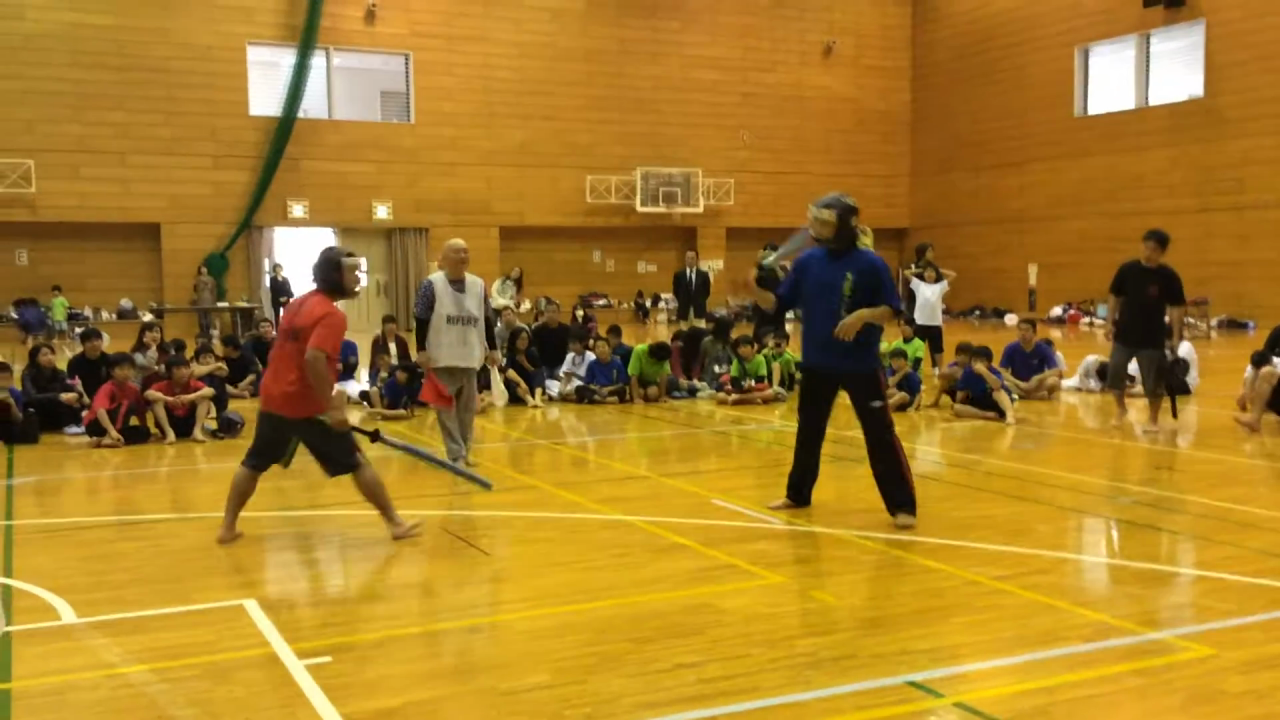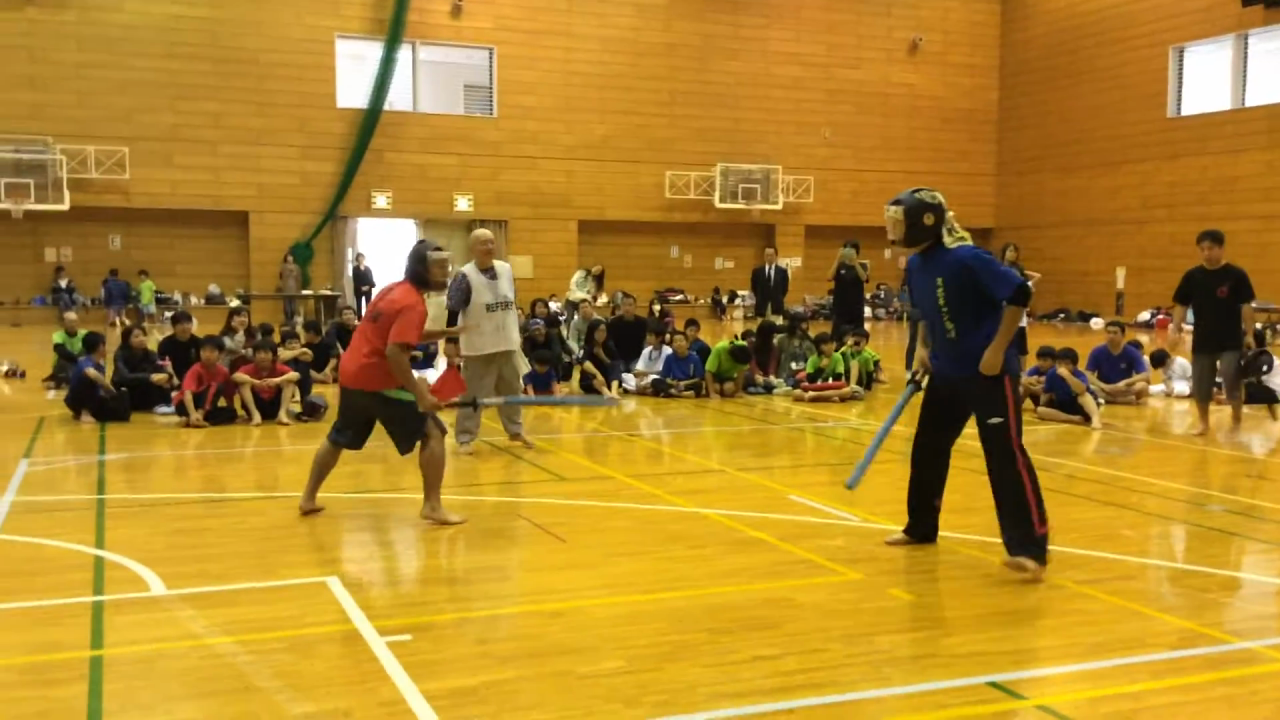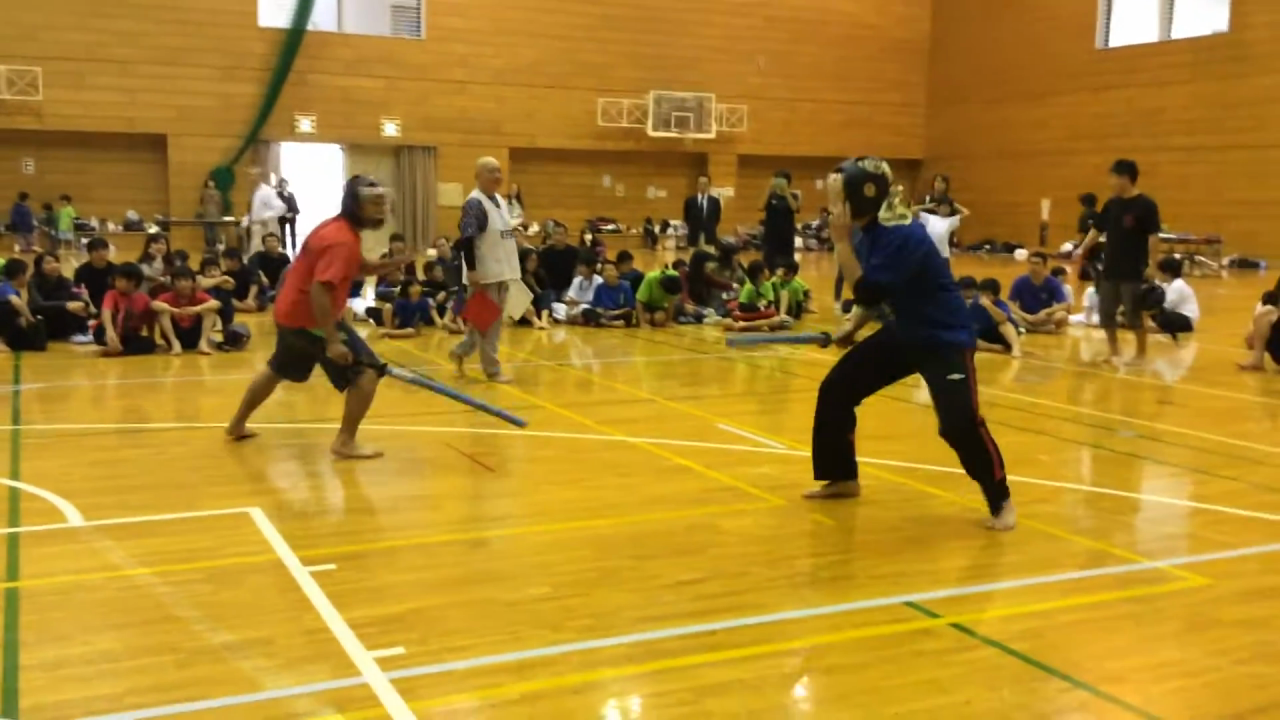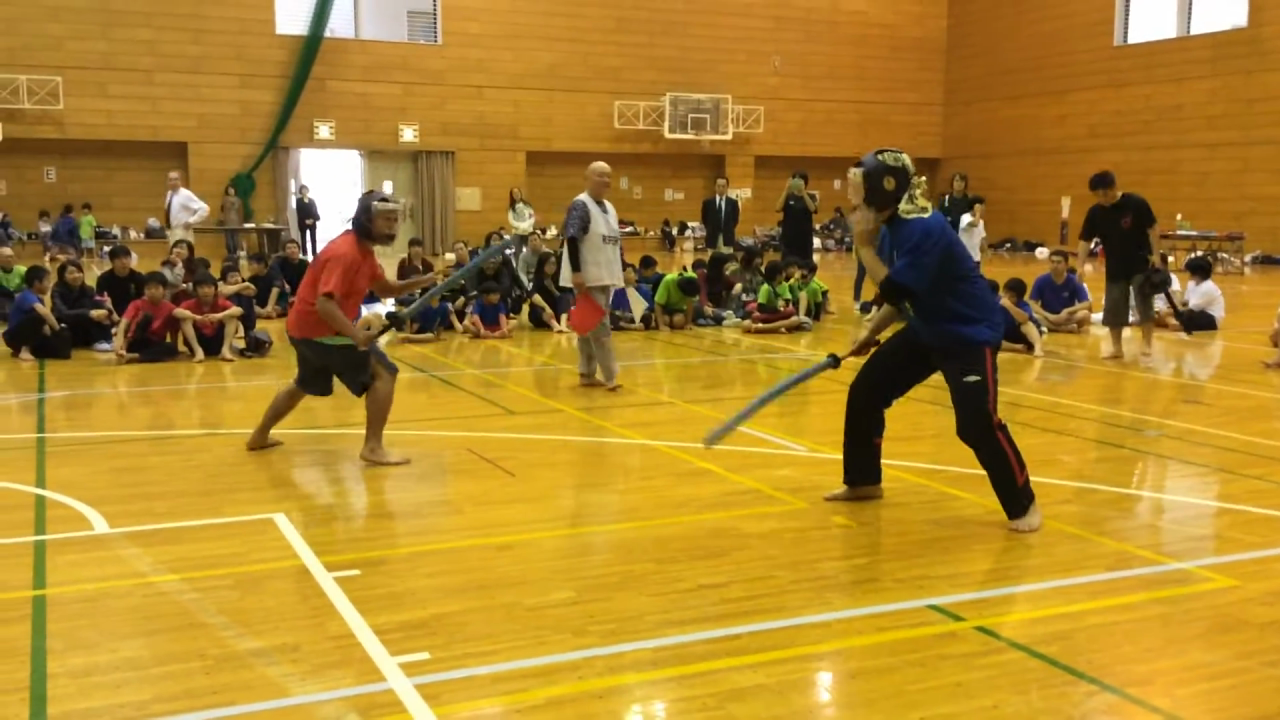
dt=1s
person 1, frame 1
left shoulder: (870, 264)
right shoulder: (807, 261)
left elbow: (893, 312)
right elbow: (784, 301)
left wrist: (863, 315)
right wrist: (758, 295)
left hip: (862, 363)
right hip: (817, 362)
left knee: (879, 432)
right knee: (808, 431)
left ankle: (902, 506)
right ankle: (797, 495)
person 1, frame 2
left shoulder: (967, 259)
right shoulder: (915, 266)
left elbow: (1019, 294)
left wrist: (996, 347)
right wrist: (924, 349)
left hip: (990, 370)
right hip: (949, 370)
left knee: (1003, 451)
right knee: (927, 447)
left ankle: (1030, 551)
right ankle: (920, 527)
person 1, frame 3
left shoulder: (905, 237)
right shoulder: (868, 234)
left elbow: (867, 291)
left wrist: (841, 242)
right wrist: (851, 328)
left hip: (944, 339)
right hip: (899, 336)
left knee: (960, 419)
right knee: (834, 391)
left ankle: (1001, 501)
right ankle: (841, 478)
person 1, frame 4
left shoulder: (924, 230)
right shoulder: (896, 226)
left elbow: (901, 291)
left wrist: (864, 247)
right wrist: (871, 333)
left hip: (970, 333)
right hip: (926, 331)
left knee: (977, 422)
right knee: (864, 393)
left ankle: (1024, 505)
right ankle: (863, 482)
person 2, frame 1
left shoulder: (298, 304)
right shoulder: (331, 315)
right elbow: (313, 359)
right wrist: (332, 408)
left hip: (273, 399)
right hip: (306, 404)
left knee: (255, 462)
right knee: (356, 462)
left ankle: (228, 527)
right ankle: (394, 522)
person 2, frame 2
left shoulder: (392, 291)
right shoulder: (413, 304)
right elbow: (395, 352)
left wrist: (445, 334)
right wrist: (421, 396)
left hip: (351, 376)
right hip: (379, 381)
left knee: (337, 439)
right knee: (433, 433)
left ankle: (309, 498)
right ankle: (432, 506)
person 2, frame 3
left shoulder: (335, 228)
right shoulder: (342, 241)
left elbow: (361, 268)
right elbow: (319, 291)
left wrist: (395, 263)
right wrist: (332, 341)
left hip: (289, 313)
right hip: (308, 317)
left knee: (276, 370)
right knee: (367, 371)
left ankle: (237, 424)
right ankle: (346, 441)
person 2, frame 4
left shoulder: (364, 250)
right shoulder: (345, 253)
left elbow: (385, 289)
right elbow: (323, 302)
left wrist: (417, 283)
right wrist: (353, 331)
left hip: (303, 327)
right hip: (320, 329)
left knee: (304, 386)
right knee: (384, 374)
left ankle: (259, 436)
right ankle: (373, 448)
person 3, frame 1
left shoulder: (478, 285)
right shoulder: (432, 285)
left elbow: (487, 320)
right elbow: (421, 320)
left wrist: (492, 349)
right wrist: (421, 350)
left hip: (469, 358)
right hip: (441, 359)
left knee: (467, 409)
right knee: (447, 408)
left ankle: (463, 451)
right ankle: (456, 455)
person 3, frame 2
left shoulder: (506, 270)
right shoulder: (465, 277)
right elbow: (453, 312)
left wrist: (516, 334)
left hip: (507, 344)
right hip: (479, 347)
left knee: (511, 389)
right knee: (474, 393)
left ankle: (515, 431)
right ankle: (464, 438)
person 3, frame 3
left shoulder: (500, 200)
right shoulder: (474, 203)
right elbow: (468, 240)
left wrist: (516, 264)
right wrist: (472, 271)
left hip: (501, 272)
right hip: (483, 274)
left knee: (492, 319)
left ankle: (460, 351)
right ankle: (492, 370)
person 3, frame 4
left shoulder: (609, 208)
right shoulder: (580, 206)
right elbow: (572, 241)
left wrist: (621, 272)
right wrist: (576, 273)
left hip: (605, 277)
right hip: (587, 277)
left knee: (591, 327)
right knee: (599, 326)
left ankle: (587, 373)
right ankle: (610, 374)
person 4, frame 1
left shoulder: (1169, 277)
right shoulder: (1127, 270)
left elbow: (1176, 308)
right elbow: (1115, 297)
left wrist: (1176, 337)
right wrist: (1110, 322)
left hip: (1152, 338)
right hip: (1124, 334)
left knee: (1153, 380)
right knee: (1115, 373)
left ankle: (1153, 420)
right ankle: (1120, 408)
person 4, frame 2
left shoulder: (1236, 275)
right shoulder: (1192, 277)
left elbow: (1246, 306)
right elbow: (1180, 306)
left wrist: (1249, 334)
right wrist: (1175, 331)
left hip: (1231, 341)
right hip: (1202, 342)
left knee: (1232, 382)
right knee: (1200, 385)
left ankle: (1236, 422)
right ankle: (1203, 422)
person 4, frame 3
left shoulder: (1146, 205)
right shoulder: (1111, 204)
left elbow: (1154, 237)
right elbow: (1097, 230)
left wrist: (1152, 265)
right wrist: (1082, 250)
left hip: (1134, 272)
right hip: (1110, 269)
left knee: (1134, 313)
right knee: (1106, 311)
left ankle: (1141, 352)
right ankle: (1114, 349)
person 4, frame 4
left shoulder: (1136, 203)
right shoulder: (1095, 213)
left elbow: (1152, 228)
right elbow: (1085, 241)
left wrist: (1155, 254)
right wrist: (1081, 266)
left hip: (1140, 266)
right hip: (1115, 269)
left knee: (1144, 303)
right knee: (1113, 308)
left ankle: (1147, 343)
right ankle: (1116, 347)
